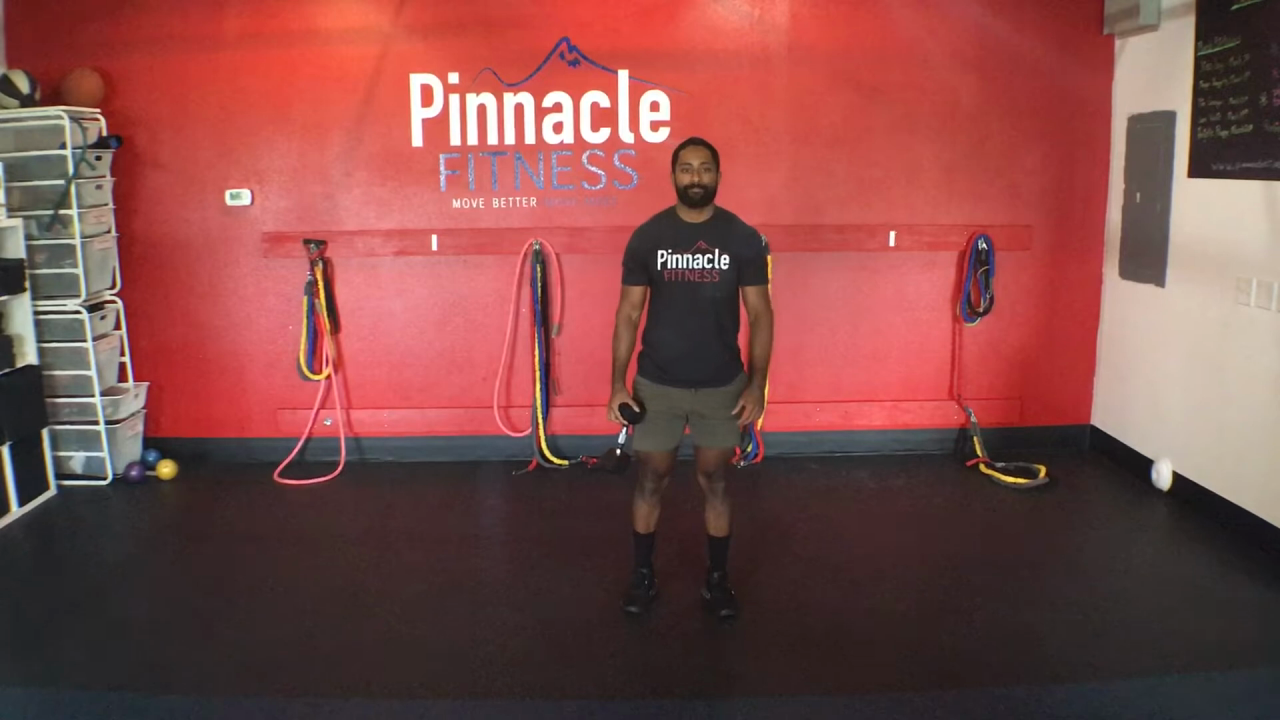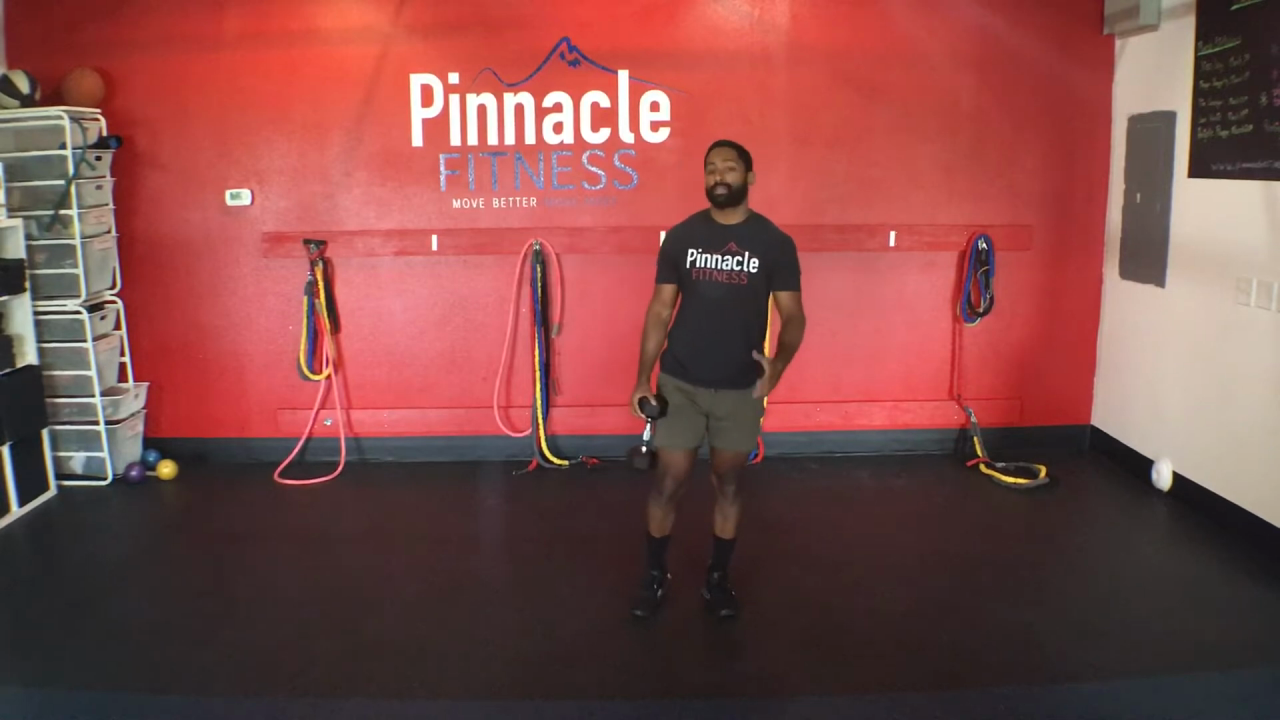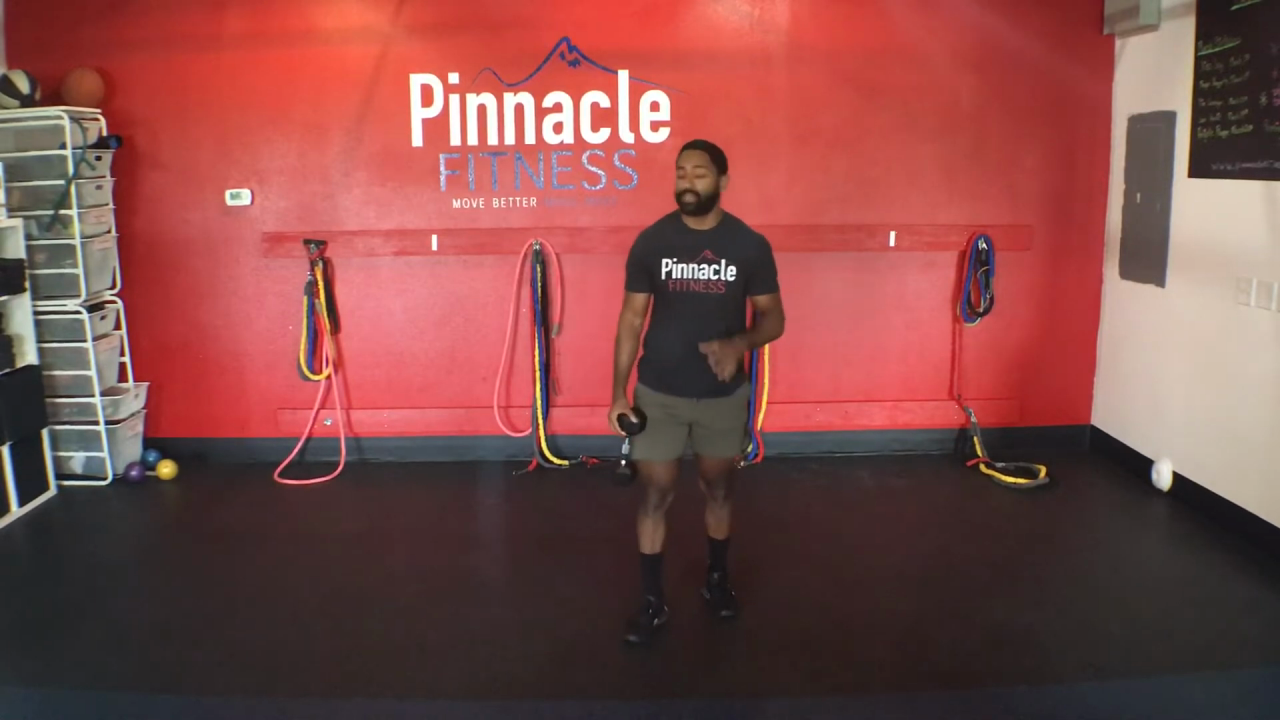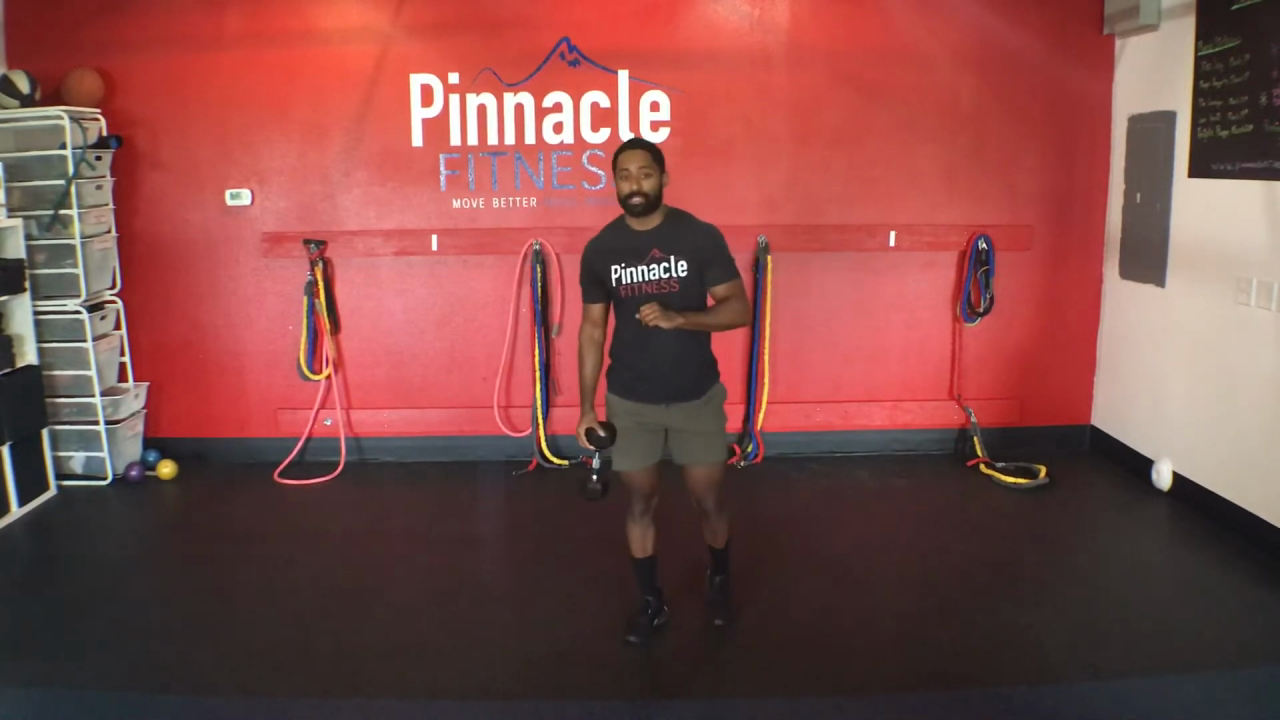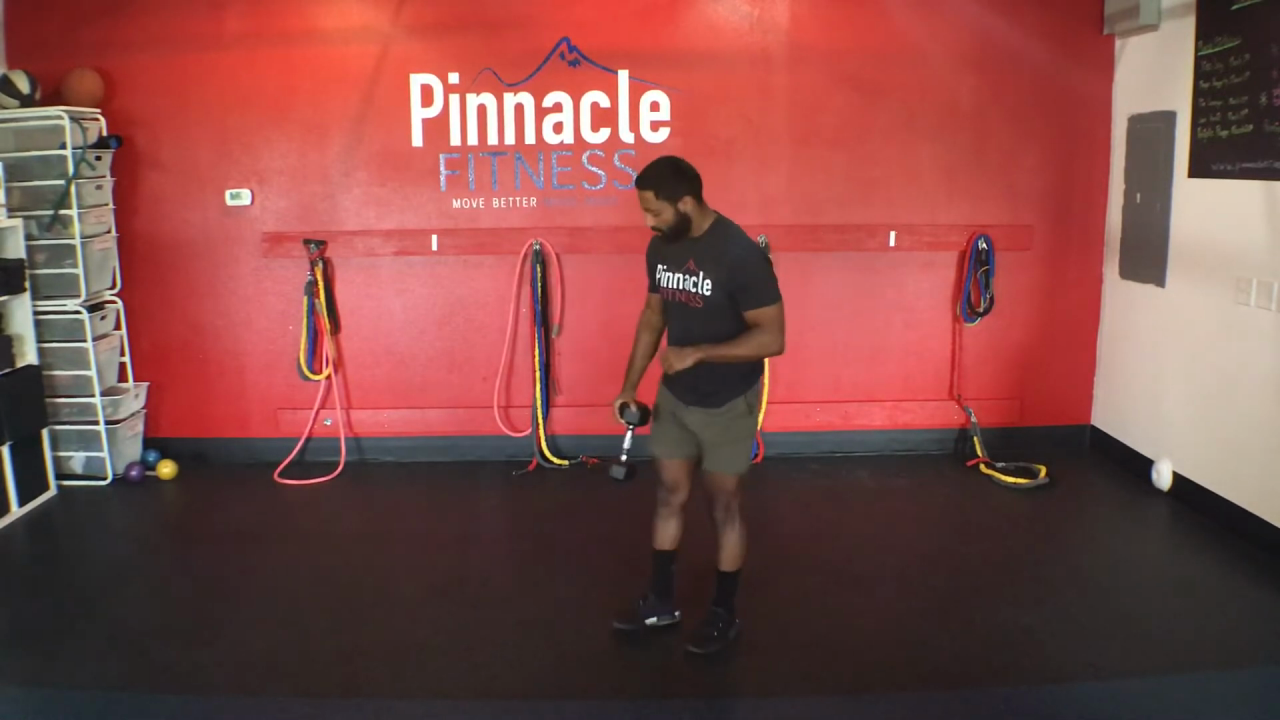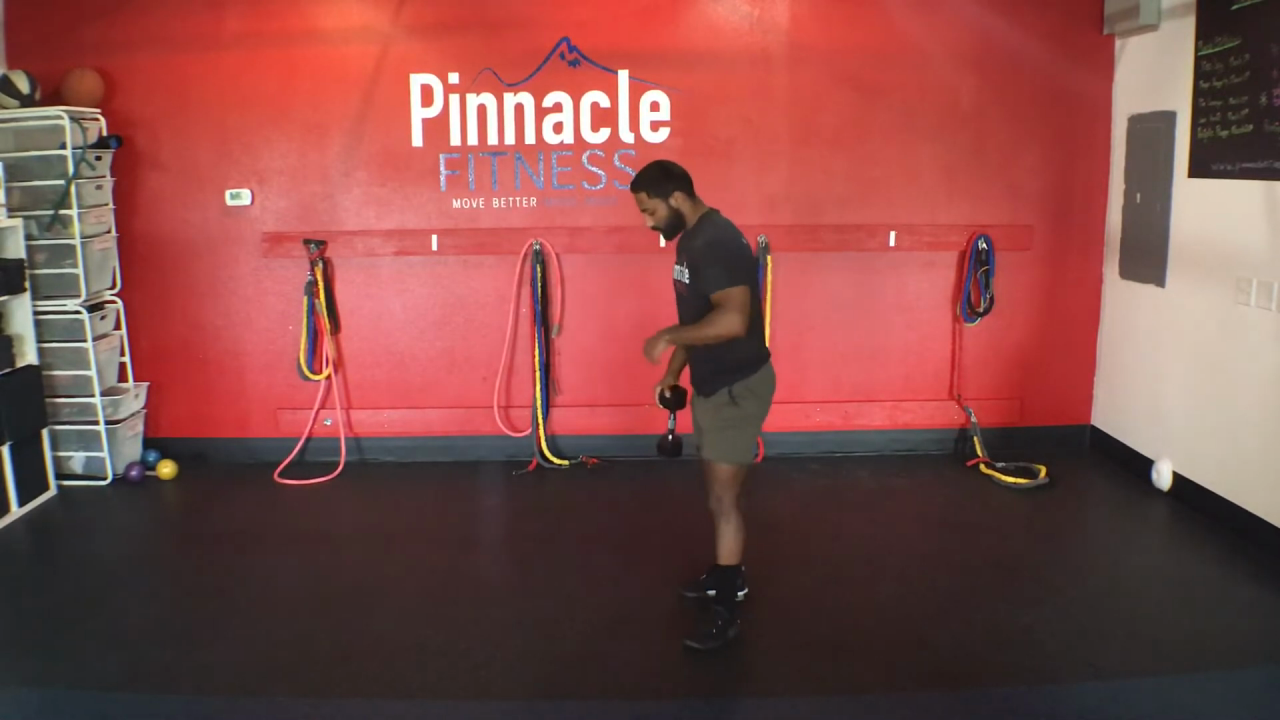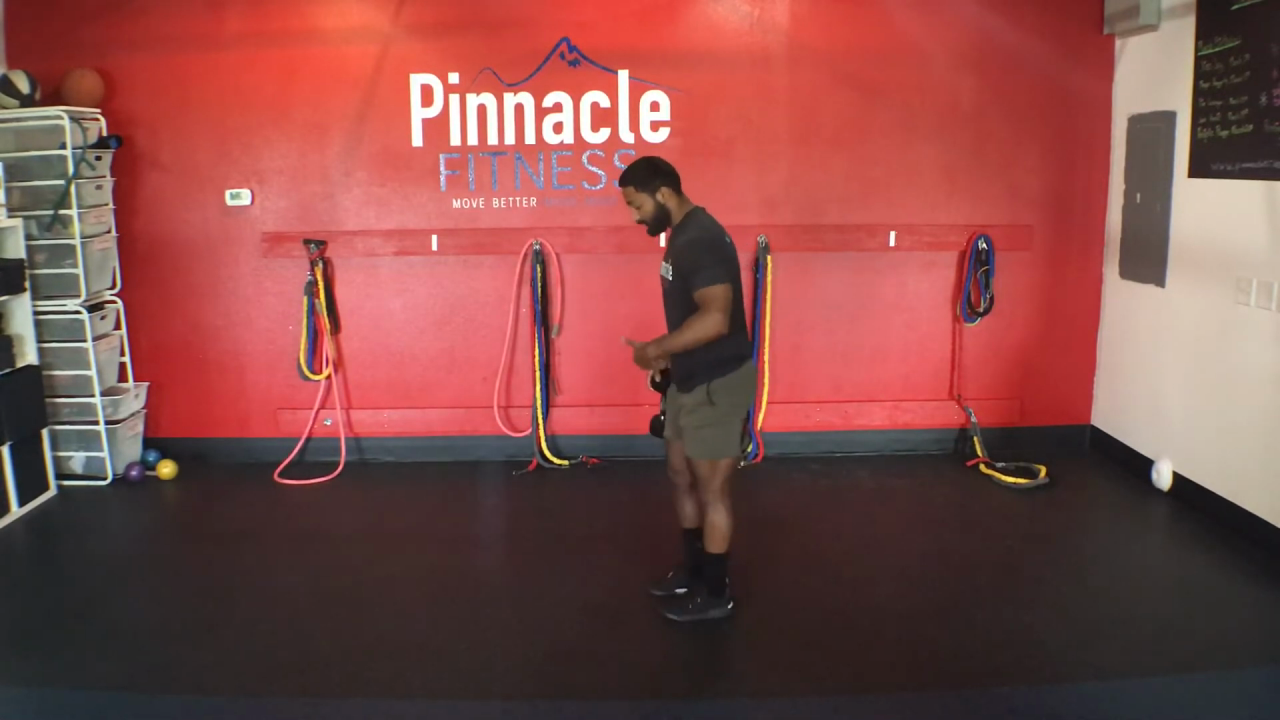
dt=0.7s
person 1, frame 1
left shoulder: (743, 238)
right shoulder: (646, 237)
left elbow: (759, 314)
right elbow: (628, 313)
left wrist: (757, 384)
right wrist: (618, 383)
left hip: (721, 385)
right hip: (657, 384)
left knee: (714, 482)
right knee: (651, 480)
left ankle: (717, 577)
right ankle: (643, 574)
person 1, frame 2
left shoulder: (775, 244)
right shoulder: (680, 237)
left elbow: (793, 315)
right elbow: (659, 311)
left wrist: (780, 362)
right wrist: (643, 379)
left hip: (741, 388)
right hip: (680, 383)
left knee: (728, 485)
right knee: (669, 483)
left ankle: (717, 578)
right ankle: (655, 574)
person 1, frame 3
left shoulder: (750, 245)
right shoulder: (650, 241)
left elbow: (773, 317)
right elbow: (631, 318)
left wrist: (740, 344)
right wrist: (619, 392)
left hip: (722, 391)
right hip: (658, 392)
left knee: (717, 489)
right knee: (655, 495)
left ankle: (717, 577)
right ankle: (653, 600)
person 1, frame 4
left shoulder: (701, 237)
right shoulder: (599, 250)
left elbow: (739, 309)
right elbow: (592, 329)
left wrist: (677, 318)
right wrist: (587, 407)
left hip: (697, 396)
right hip: (630, 399)
left knee: (708, 500)
right knee: (640, 502)
left ankle: (719, 577)
right ankle: (651, 601)
person 1, frame 5
left shoulder: (741, 255)
right shoulder: (660, 247)
left elbow: (772, 337)
left wrist: (698, 352)
right wrist: (630, 385)
left hip: (728, 403)
right hip: (674, 396)
left knee: (724, 506)
right knee: (670, 495)
left ankle: (724, 612)
right ankle: (660, 600)
person 1, frame 6
left shoulder: (717, 243)
right shoulder: (690, 239)
left elbow: (733, 321)
left wrist: (669, 338)
right wrist: (674, 368)
left hip: (739, 387)
right hip: (714, 382)
left knee: (722, 498)
right knee: (721, 488)
left ankle: (726, 612)
right ankle: (729, 572)
person 1, frame 7
left shoulder: (701, 240)
right shoulder: (683, 235)
left elbow: (715, 319)
left wrist: (655, 348)
right wrist: (667, 355)
left hip: (718, 383)
right hip: (690, 379)
left knee: (710, 489)
right knee: (683, 478)
left ankle: (715, 593)
right ankle: (694, 569)
